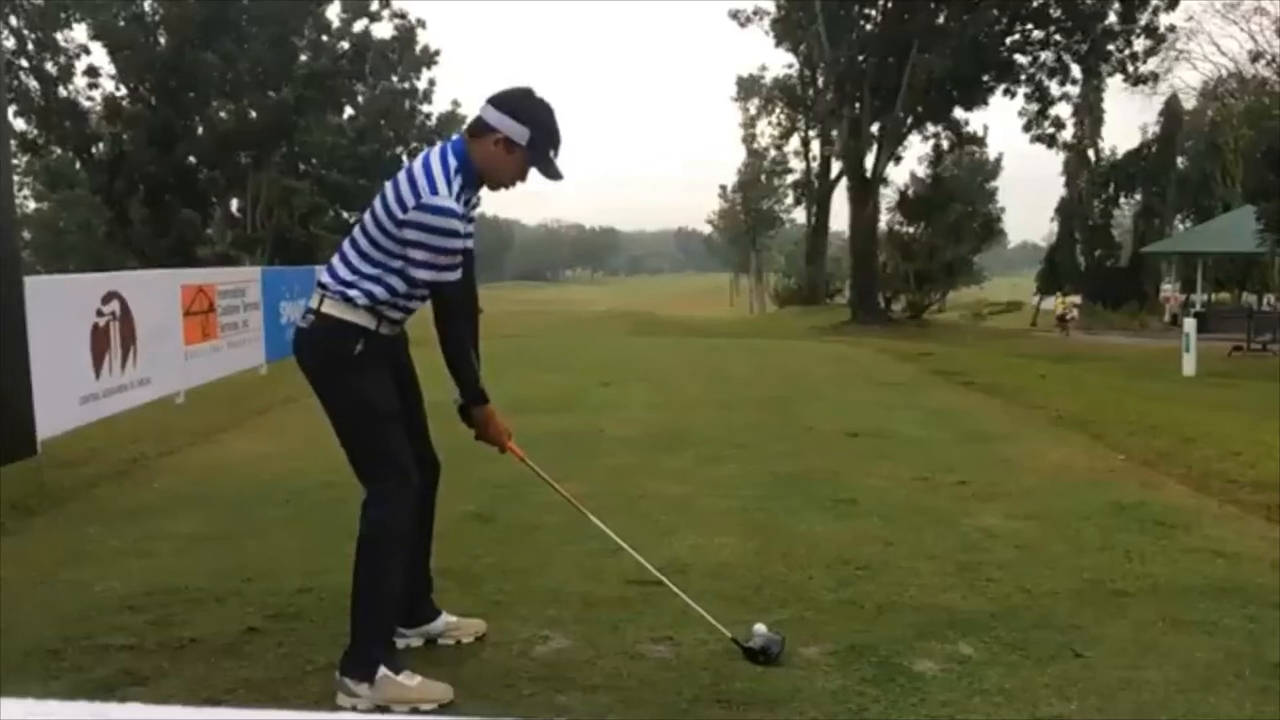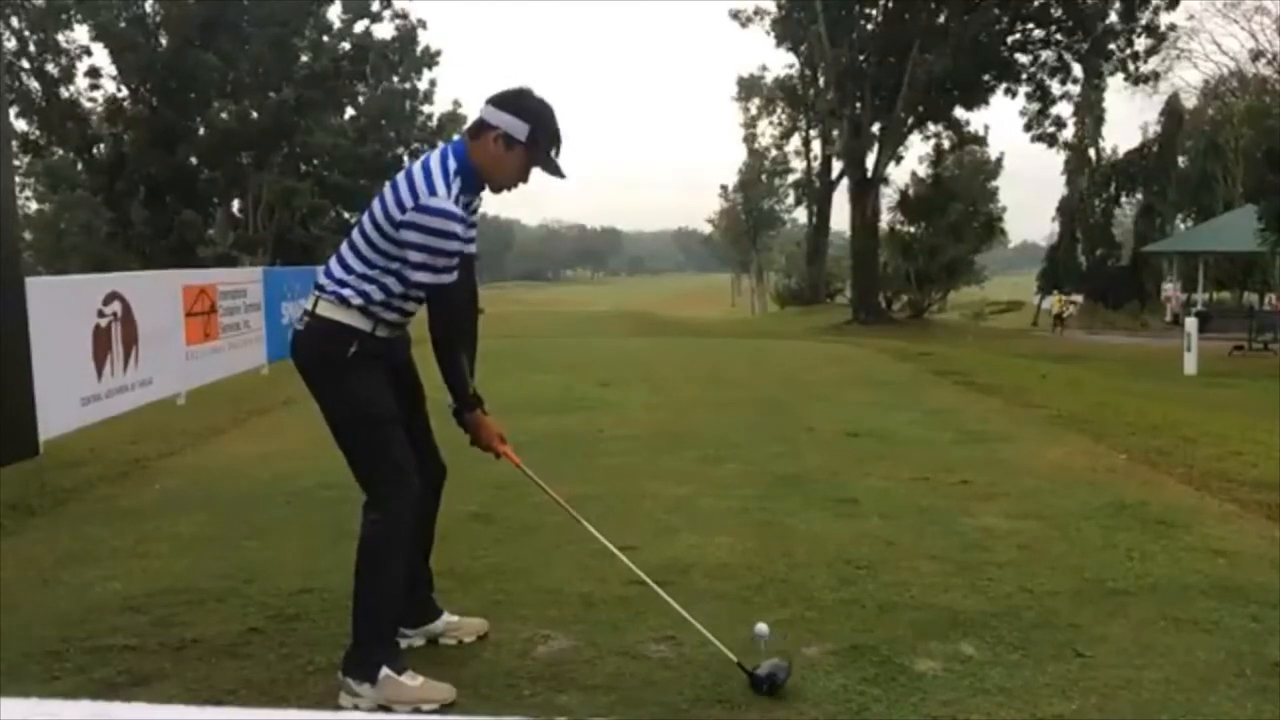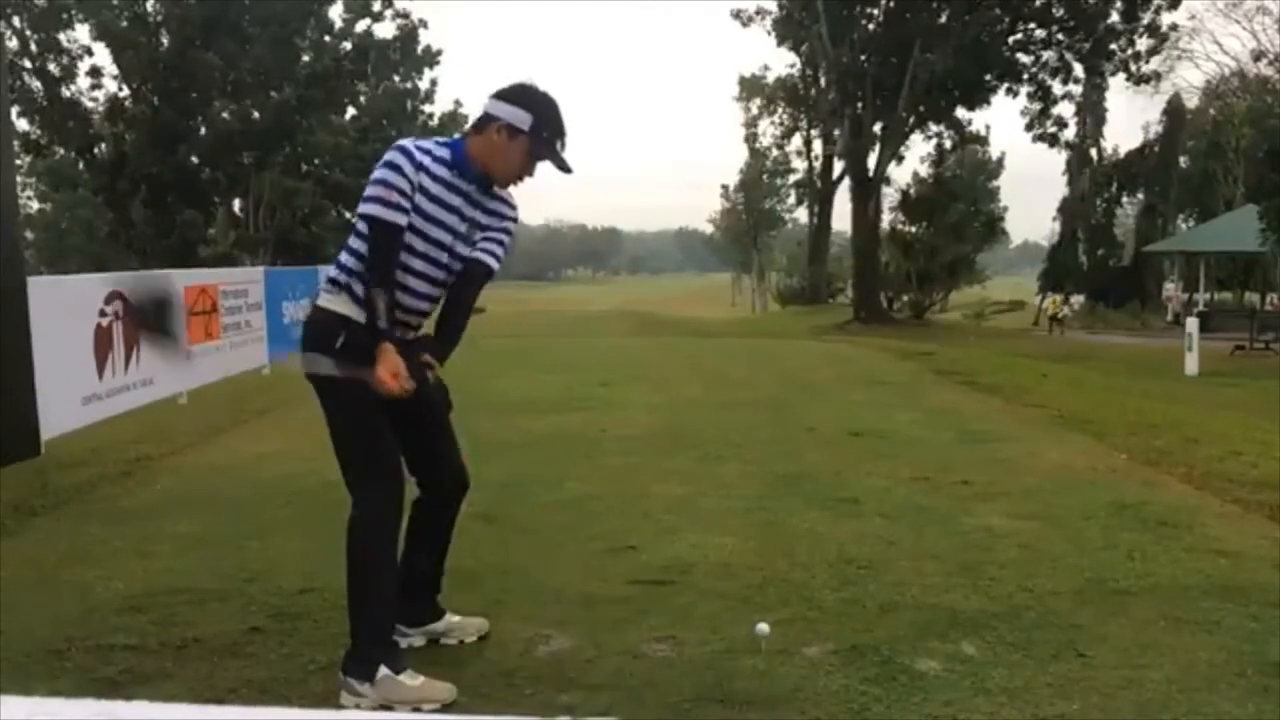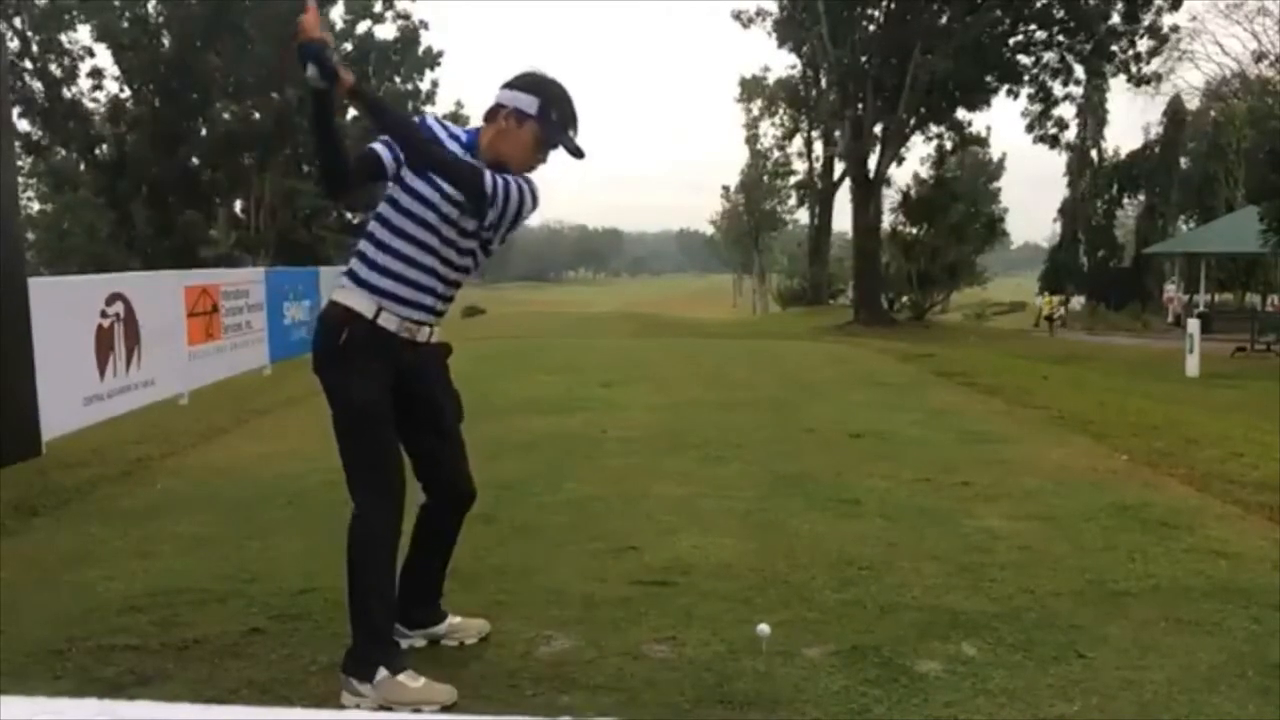
dt=1s
person 1, frame 1
left shoulder: (453, 172)
right shoulder: (438, 200)
left elbow: (463, 297)
right elbow: (448, 313)
left wrist: (474, 392)
right wrist: (477, 402)
left hip: (374, 335)
right hip: (341, 340)
left knee: (421, 471)
right knee: (393, 488)
left ankle: (413, 613)
right ankle: (365, 670)
person 1, frame 2
left shoulder: (458, 179)
right shoulder: (435, 202)
left elbow: (463, 296)
right elbow: (444, 317)
left wrist: (469, 393)
right wrist: (470, 409)
left hip: (377, 339)
right hip: (339, 344)
left knee: (425, 473)
right knee: (395, 491)
left ankle: (414, 611)
right ankle: (368, 670)
person 1, frame 3
left shoulder: (500, 212)
right shoulder: (410, 161)
left elbow: (463, 294)
right elbow: (378, 263)
left wrist: (427, 364)
right wrist: (383, 348)
left hip: (406, 344)
right hip: (346, 336)
left knee: (446, 479)
right knee: (380, 489)
left ankle: (415, 612)
right ankle: (368, 668)
person 1, frame 4
left shoulder: (519, 195)
right shoulder: (429, 131)
left elbow: (445, 170)
right elbow: (340, 181)
left wrist: (357, 90)
right wrist: (324, 90)
left hip: (416, 347)
right hip: (355, 333)
left knee: (452, 487)
right knee: (381, 493)
left ankle: (416, 614)
right ankle: (370, 669)
